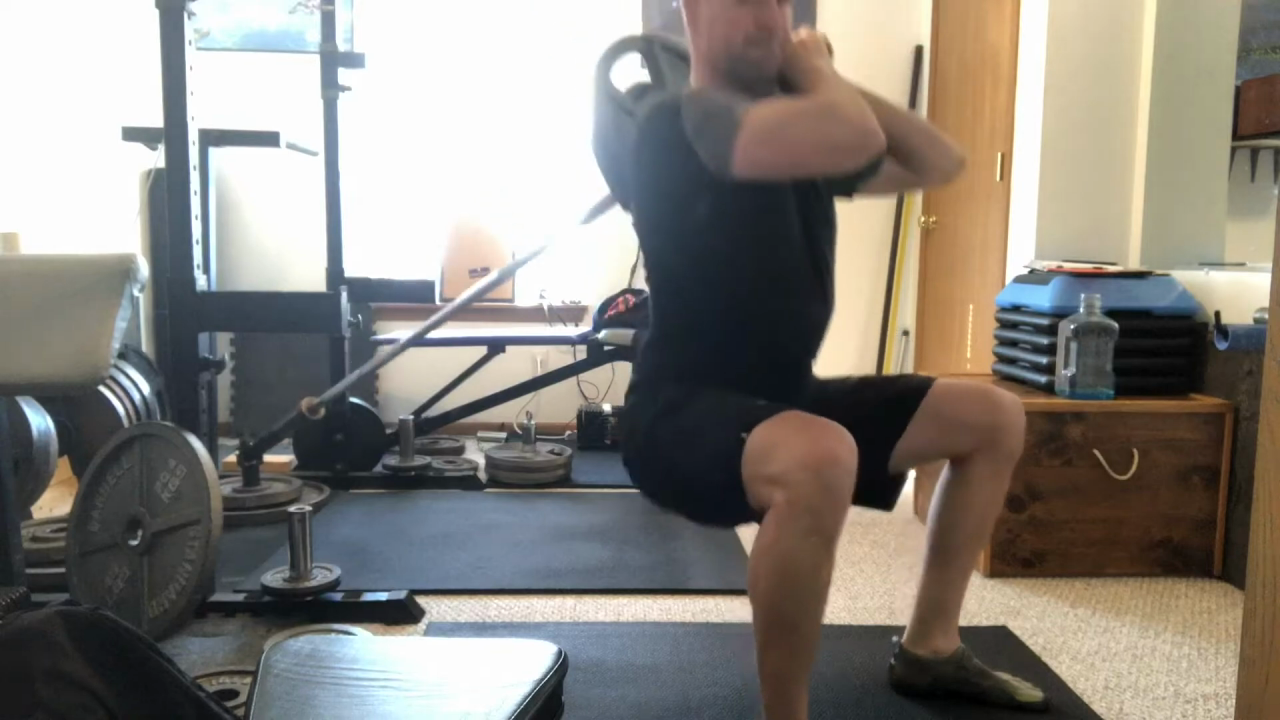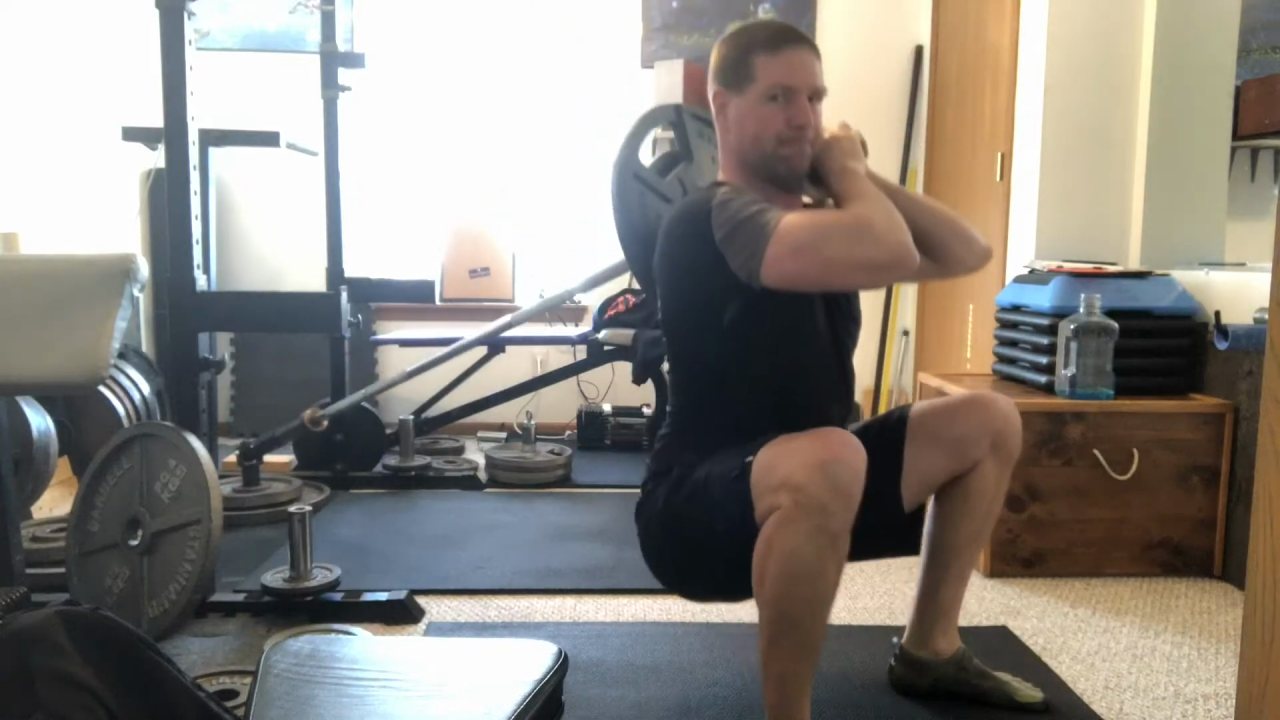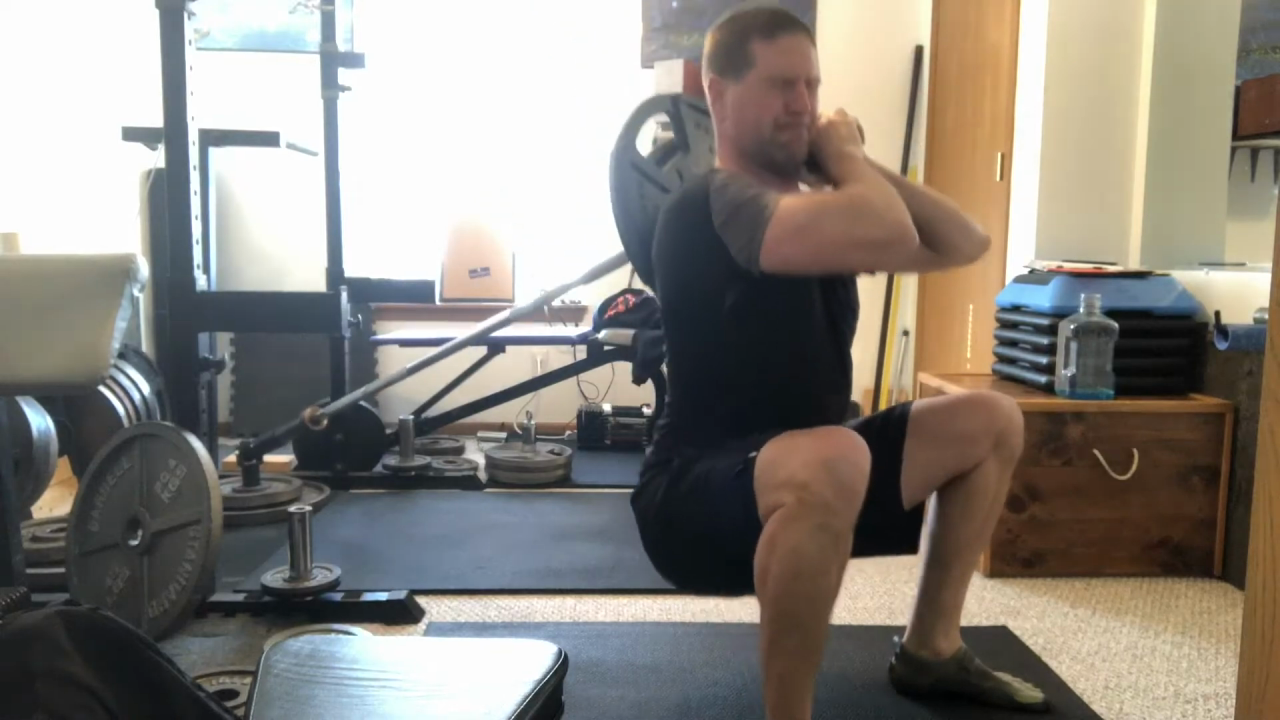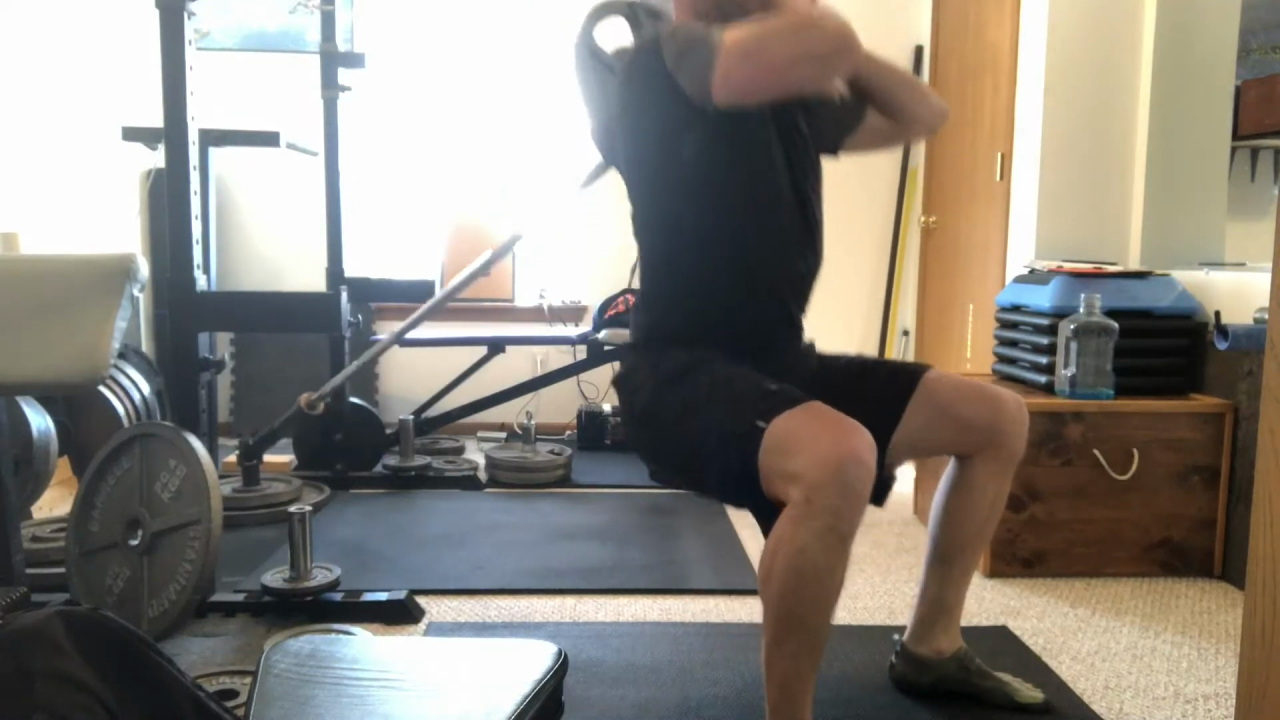
dt=0.4s
person 1, frame 1
left shoulder: (800, 131)
right shoulder: (687, 120)
left elbow: (939, 160)
right elbow: (850, 141)
left wrist: (833, 79)
right wrist: (820, 78)
left hip: (779, 400)
right hip: (685, 420)
left knee: (994, 419)
right knee: (820, 461)
left ankle: (928, 649)
person 1, frame 2
left shoulder: (814, 226)
right shoulder: (715, 222)
left elbow: (966, 253)
right elbow: (888, 255)
left wrist: (857, 177)
right wrist: (846, 170)
left hip: (799, 487)
right hip: (696, 508)
left knee: (989, 422)
right knee: (827, 463)
left ankle: (929, 649)
person 1, frame 3
left shoulder: (813, 209)
right shoulder: (712, 209)
left elbow: (964, 242)
right elbow: (881, 228)
left wrist: (849, 157)
right wrist: (844, 152)
left hip: (791, 468)
right hip: (695, 495)
left knee: (992, 423)
right knee: (832, 465)
left ankle: (929, 651)
person 1, frame 4
left shoulder: (788, 86)
right shoulder: (664, 67)
left elbow: (923, 113)
left hip: (778, 361)
right hip: (687, 375)
left knee: (996, 420)
right knee: (838, 461)
left ankle: (929, 647)
